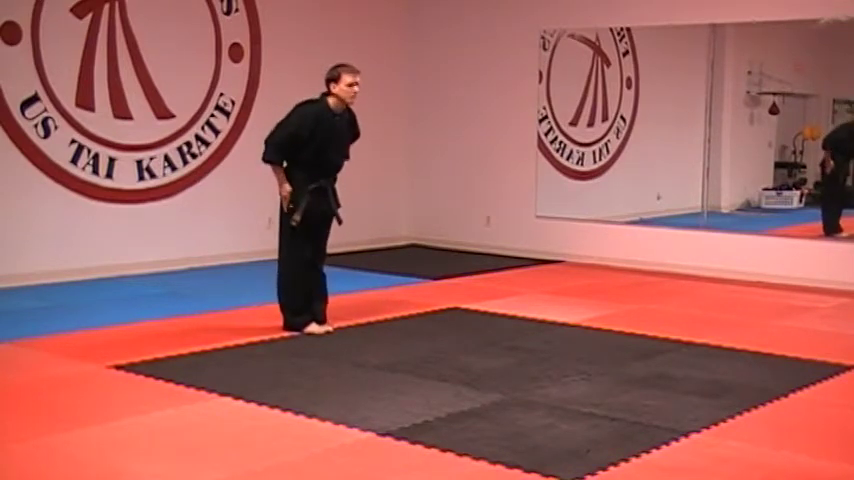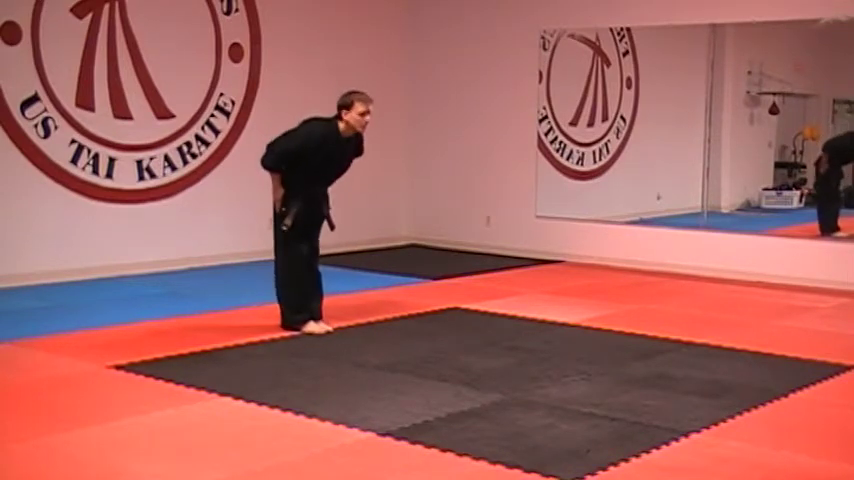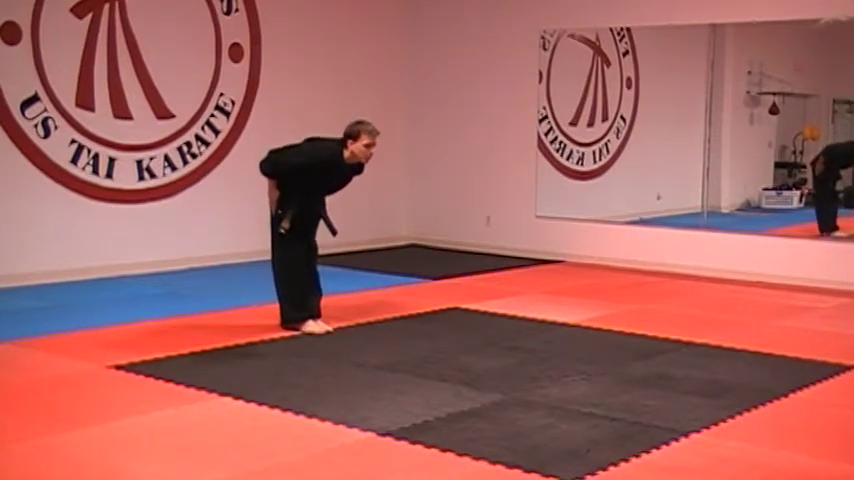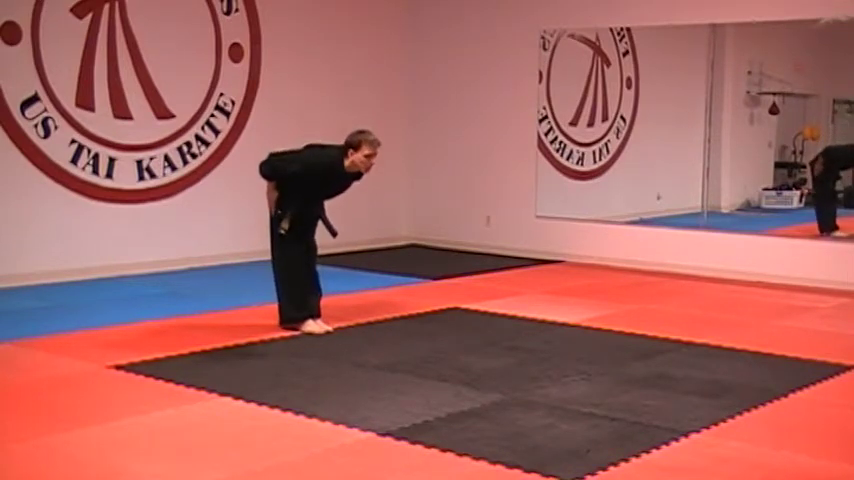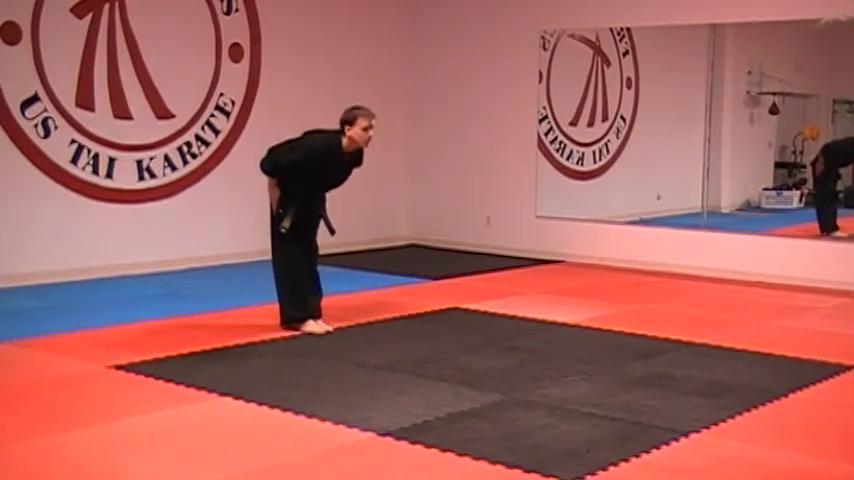
dt=0.2s
person 1, frame 1
left shoulder: (348, 118)
right shoulder: (308, 113)
right elbow: (274, 147)
left wrist: (326, 182)
right wrist: (283, 183)
left hip: (324, 192)
right hip: (301, 192)
left knee: (316, 256)
right knee: (296, 256)
left ankle: (315, 315)
right ankle: (297, 318)
person 1, frame 2
left shoulder: (354, 140)
right shoulder: (316, 132)
right elbow: (273, 155)
left wrist: (317, 192)
right wrist: (279, 190)
left hip: (316, 197)
right hip: (293, 198)
left knee: (310, 254)
right knee: (292, 255)
left ankle: (312, 314)
right ankle: (297, 317)
person 1, frame 3
left shoulder: (355, 164)
right shoulder: (319, 153)
right elbow: (270, 163)
left wrist: (314, 202)
right wrist: (274, 195)
left hip: (311, 203)
right hip: (289, 203)
left knee: (308, 254)
right knee: (290, 255)
left ankle: (310, 313)
right ankle: (296, 316)
person 1, frame 4
left shoulder: (353, 170)
right shoulder: (319, 161)
right elbow: (270, 166)
left wrist: (314, 206)
right wrist: (272, 195)
left hip: (310, 206)
right hip: (288, 205)
left knee: (307, 254)
right knee: (290, 256)
left ankle: (310, 313)
right ankle: (296, 316)
person 1, frame 5
left shoulder: (355, 154)
right shoulder: (317, 145)
right elbow: (271, 161)
left wrist: (317, 200)
right wrist: (275, 193)
left hip: (312, 203)
right hip: (289, 203)
left knee: (308, 254)
right knee: (291, 255)
left ankle: (310, 312)
right ankle: (296, 316)
